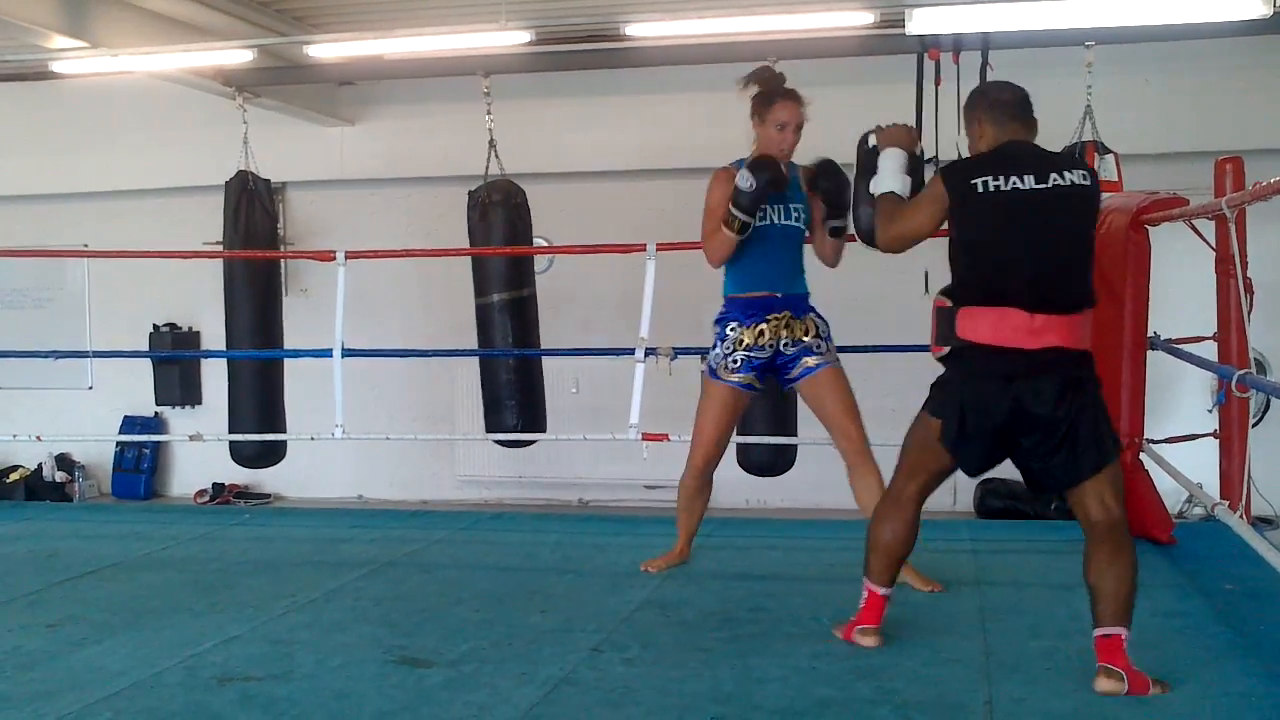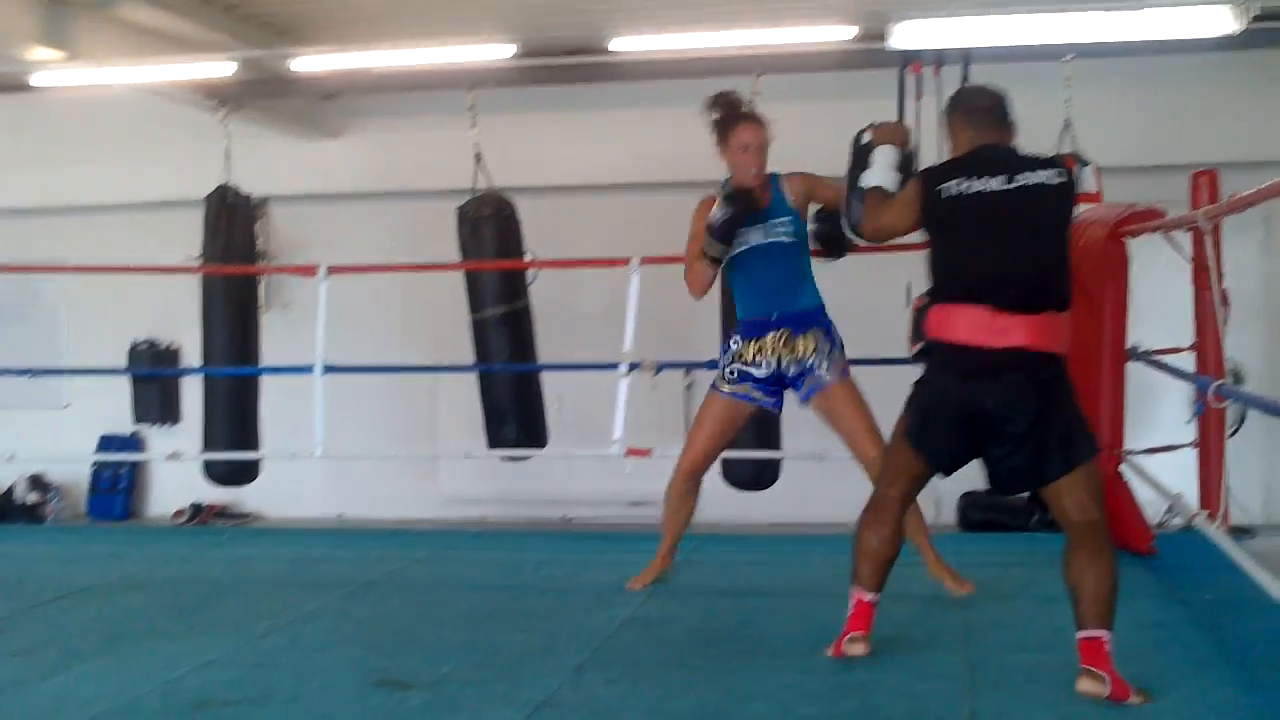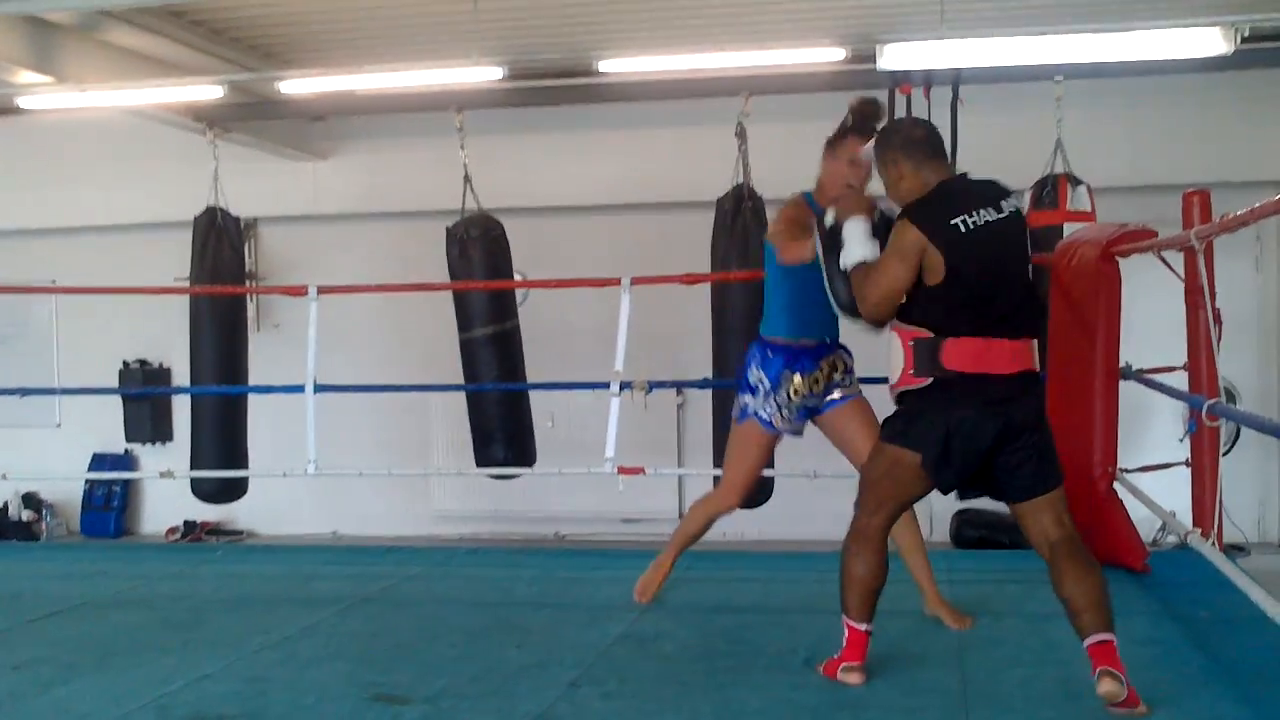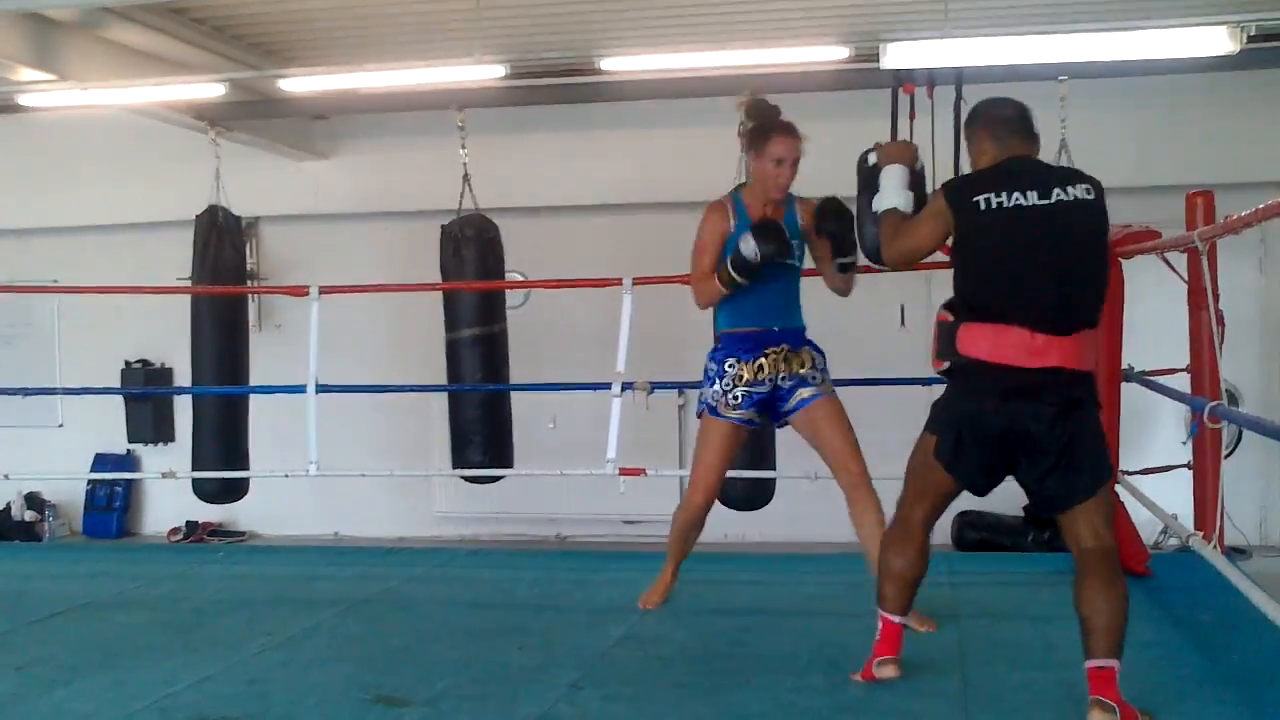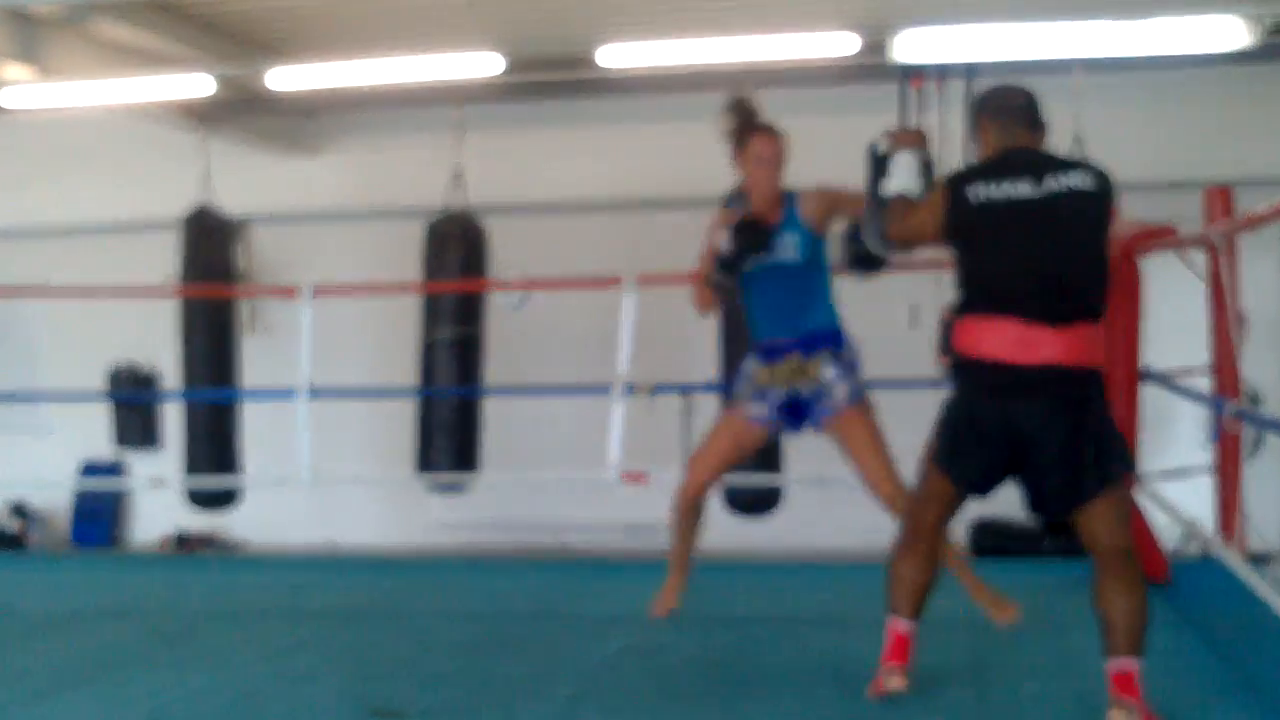
dt=0.3s
person 1, frame 1
left shoulder: (961, 180)
right shoulder: (1082, 178)
left elbow: (890, 234)
left wrist: (892, 158)
left hip: (980, 370)
right hip: (1061, 375)
left knee: (905, 490)
right knee: (1106, 520)
left ankle: (867, 617)
right ankle: (1114, 660)
person 1, frame 2
left shoulder: (936, 182)
right shoulder: (1057, 180)
left elbow: (870, 224)
left wrist: (880, 154)
left hip: (953, 371)
right hip: (1033, 374)
left knee: (889, 495)
right knee: (1086, 520)
left ankle: (857, 628)
right ankle: (1095, 663)
person 1, frame 3
left shoulder: (919, 224)
right shoulder: (1005, 201)
left elbow: (873, 306)
left wrist: (855, 230)
left hip: (946, 400)
right hip: (1017, 395)
left knee: (870, 522)
right knee: (1059, 538)
left ankle: (851, 655)
right ankle: (1107, 665)
person 1, frame 4
left shoulder: (962, 196)
right shoulder: (1088, 191)
left elbow: (895, 249)
left wrist: (893, 175)
left hip: (980, 387)
right hip: (1062, 393)
left knee: (913, 515)
right knee: (1095, 546)
left ankle: (885, 651)
person 1, frame 5
left shoulder: (964, 188)
right shoulder: (1094, 183)
left elbow: (899, 230)
left wrist: (904, 161)
left hip: (986, 386)
right hip: (1068, 389)
left knee: (924, 521)
right knee: (1112, 546)
left ankle: (895, 661)
person 2, frame 1
left shoulder: (805, 180)
right shoulder: (728, 179)
left elbow: (830, 258)
right elbow: (714, 255)
left wrist: (836, 210)
right wrist: (746, 199)
left hip: (800, 324)
right hip: (742, 326)
left knee: (855, 443)
right knee: (703, 456)
left ankle: (897, 562)
right ankle: (680, 547)
person 2, frame 2
left shoulder: (794, 188)
right shoulder: (711, 209)
right elbow: (697, 287)
right wrist: (719, 236)
left hip: (810, 342)
right hip: (749, 349)
left knee: (876, 457)
right knee: (691, 462)
left ankle: (935, 565)
right ankle: (662, 558)
person 2, frame 3
right shoulder: (794, 213)
right elbow: (791, 251)
left hip: (828, 367)
right hip: (777, 368)
right knee: (730, 496)
left ankle: (932, 596)
right ankle: (665, 559)
person 2, frame 4
left shoulder: (803, 212)
right shoulder: (722, 214)
left elbow: (842, 288)
right elbow: (701, 296)
left wrist: (841, 247)
right wrist: (744, 261)
left hip: (796, 361)
right hip: (735, 365)
left knee: (854, 471)
right knee: (701, 494)
right ankle: (667, 576)
person 2, frame 5
left shoulder: (810, 205)
right shoulder: (728, 223)
left elbow: (868, 209)
right elbow: (704, 303)
right wrist: (722, 263)
left hip: (825, 366)
right hip: (766, 370)
left knee: (888, 489)
right knee: (695, 480)
left ankle: (969, 582)
right ankle: (677, 577)
